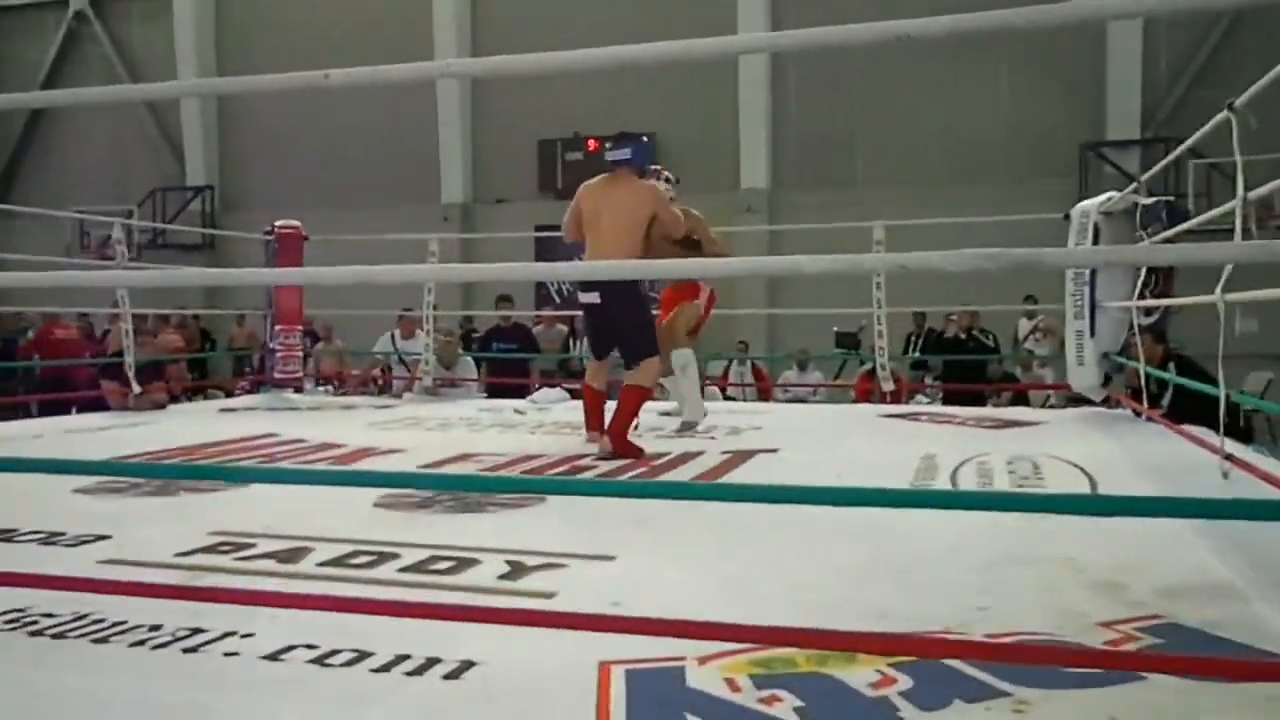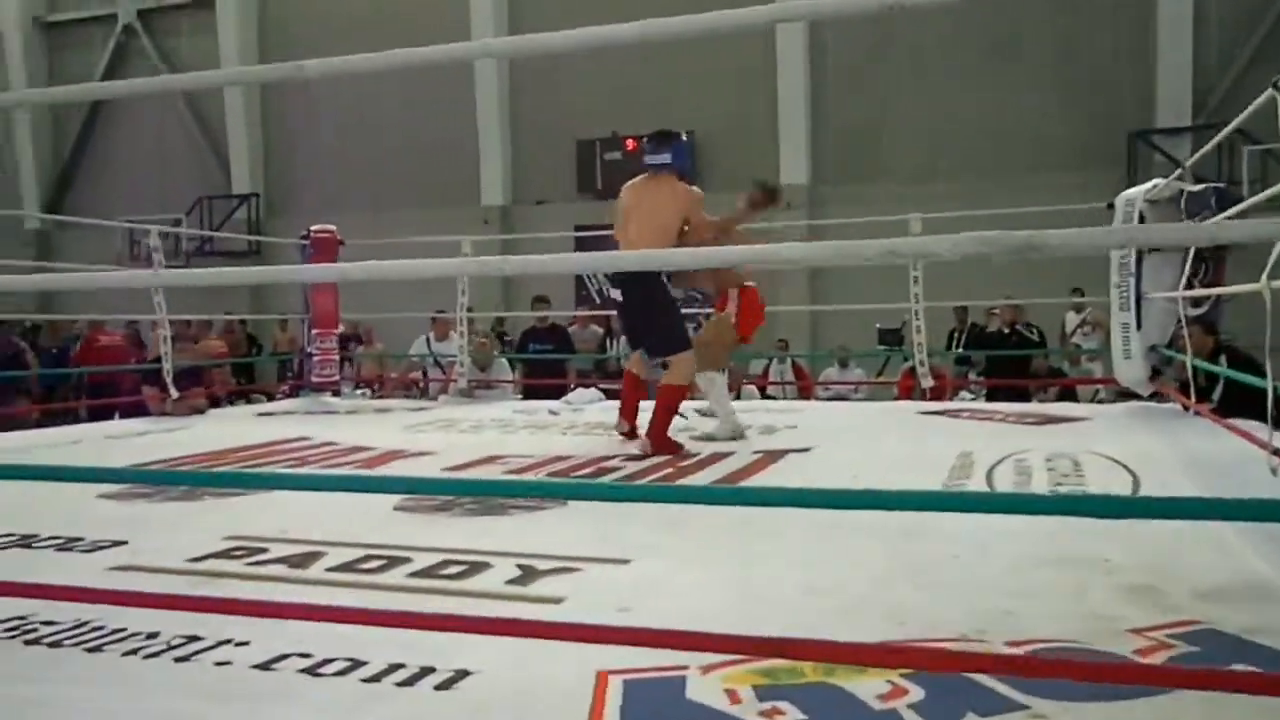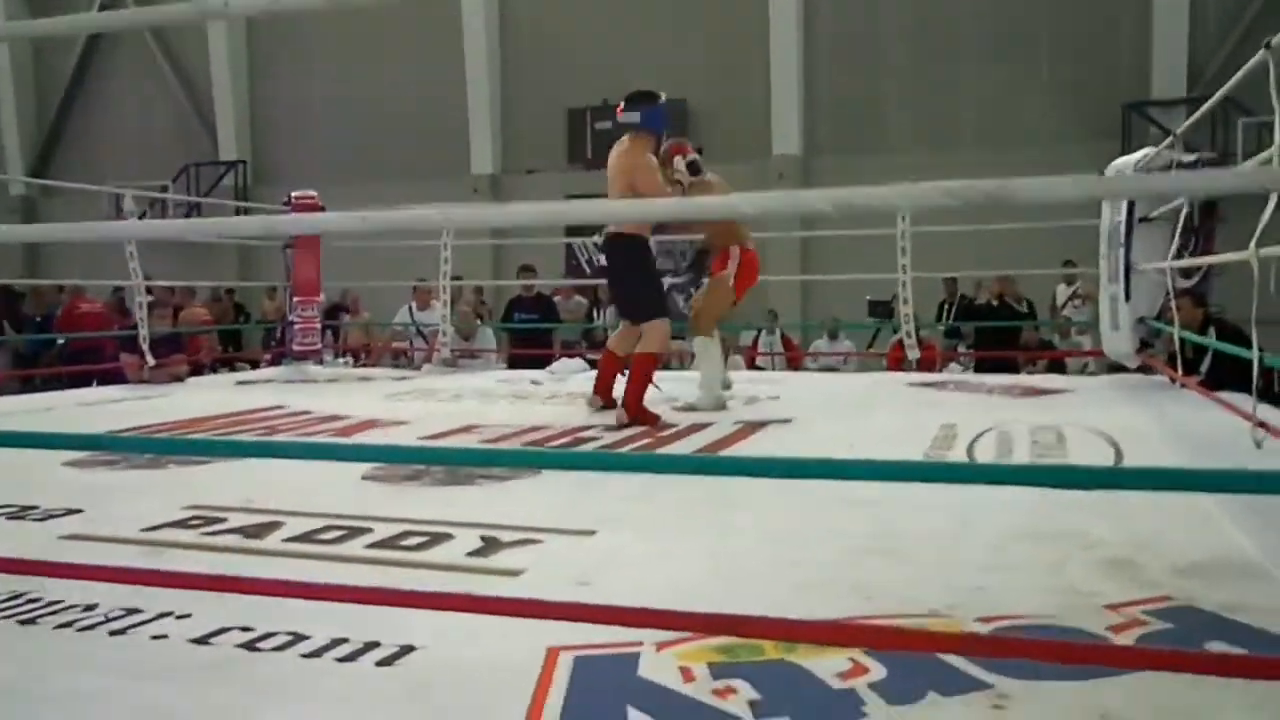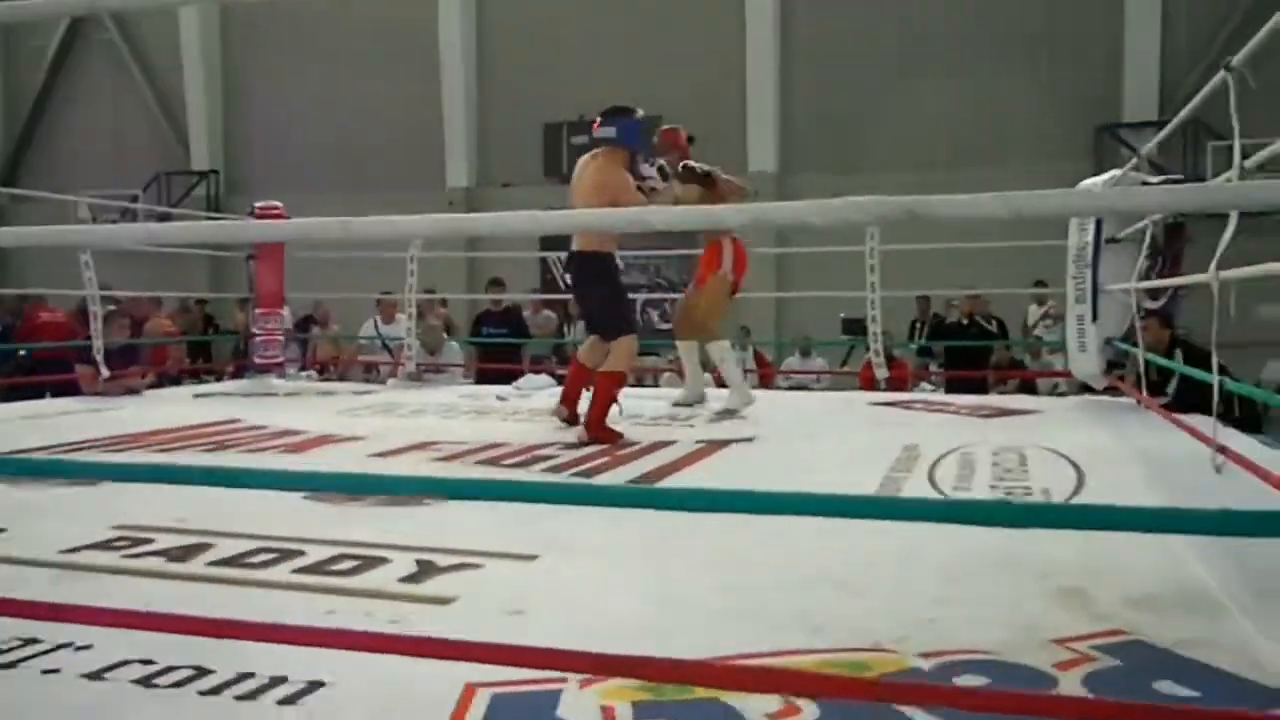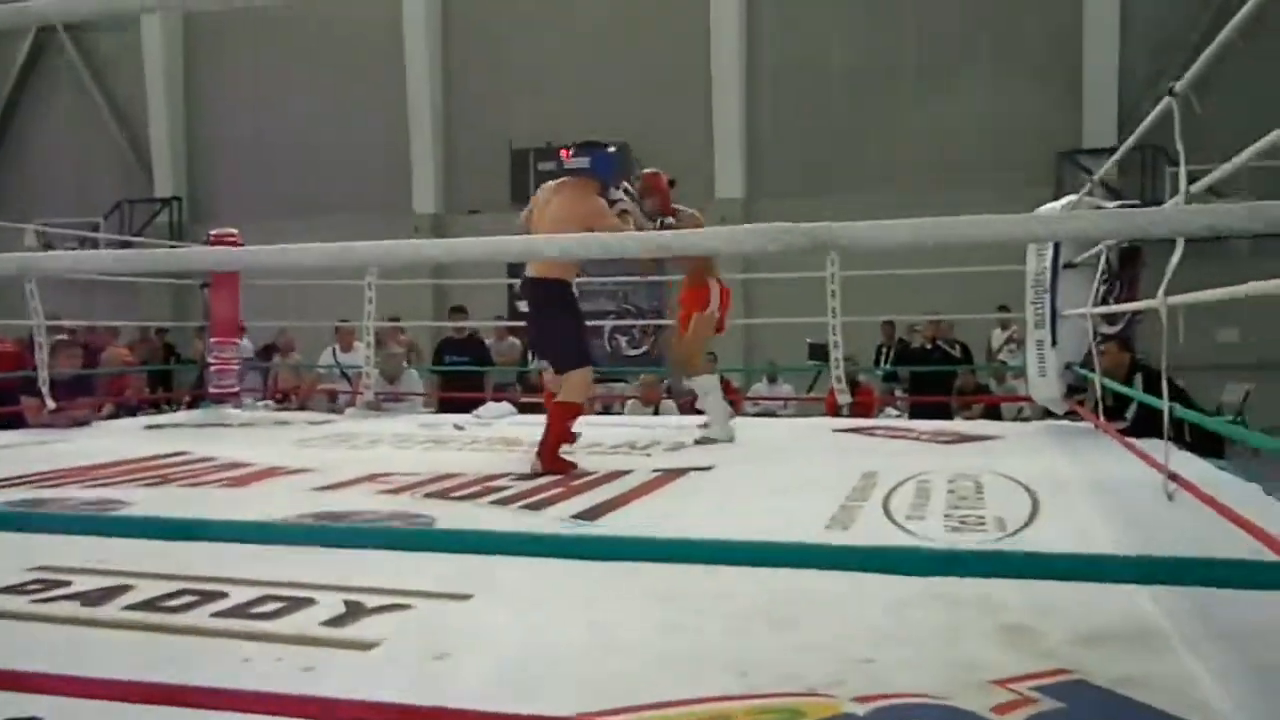
dt=0.2s
person 1, frame 1
left shoulder: (588, 189)
right shoulder: (649, 192)
left elbow: (570, 234)
right elbow: (677, 231)
left hip: (590, 284)
right hip: (621, 284)
left knee: (600, 359)
right knee: (648, 363)
left ankle: (595, 426)
right ankle: (614, 436)
person 1, frame 2
left shoulder: (630, 189)
right shoulder: (686, 195)
right elbow: (709, 234)
right wrist: (747, 208)
left hip: (623, 280)
right hip: (647, 281)
left knee: (643, 351)
right knee: (683, 361)
left ankle: (627, 420)
right ankle: (656, 436)
person 1, frame 3
left shoulder: (623, 148)
right shoulder: (641, 159)
left wrist: (674, 179)
right wrist: (680, 181)
left hip: (618, 245)
right hip: (629, 247)
left knee: (632, 324)
right knee: (657, 329)
left ankle: (602, 392)
right ankle: (631, 406)
person 1, frame 4
left shoulder: (588, 162)
right shoulder: (613, 176)
left wrist: (643, 183)
right wrist: (661, 188)
left hip: (586, 261)
right hip: (595, 265)
left knee: (601, 338)
right knee: (625, 346)
left ankle: (567, 404)
right ankle: (594, 424)
person 1, frame 5
left shoulder: (548, 189)
right shoulder: (592, 206)
left elbow: (527, 221)
right wrist: (618, 210)
left hip: (535, 286)
right hip: (552, 292)
left knee: (561, 364)
right knee: (580, 377)
left ankle: (557, 430)
right ankle: (547, 454)
person 2, frame 1
left shoulder: (689, 218)
left elbow: (721, 253)
left wrist: (695, 245)
left hip: (696, 290)
right hip: (673, 293)
left knee: (671, 331)
right knee: (658, 354)
left ankle: (693, 407)
right ankle: (686, 404)
person 2, frame 2
left shoulder: (700, 232)
left hip: (740, 299)
right hip: (736, 298)
left knee: (699, 352)
right knee: (710, 352)
left ankle: (728, 423)
right ankle: (718, 405)
person 2, frame 3
left shoulder: (702, 185)
right shoulder: (709, 182)
left hip: (737, 259)
right hip: (729, 258)
left knee: (701, 319)
right knee: (700, 310)
left ankle: (711, 394)
right ankle: (717, 376)
person 2, frame 4
left shoulder: (700, 176)
right shoulder: (682, 182)
left elbow: (739, 190)
left wrist: (706, 179)
left hip: (723, 251)
right hip: (713, 253)
left knee: (704, 320)
right knee: (682, 317)
left ankle: (739, 392)
right ankle: (694, 388)
person 2, frame 5
left shoulder: (686, 218)
right shoulder: (660, 223)
left hip: (708, 291)
right hip: (692, 292)
left knee: (689, 356)
right knee: (681, 359)
left ankle: (720, 426)
right ankle: (721, 410)
